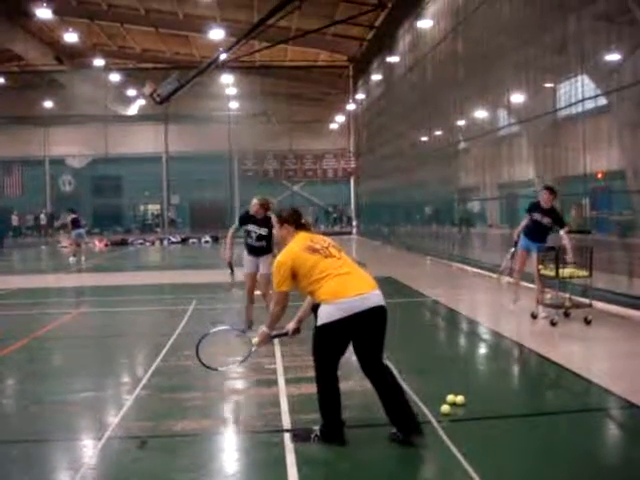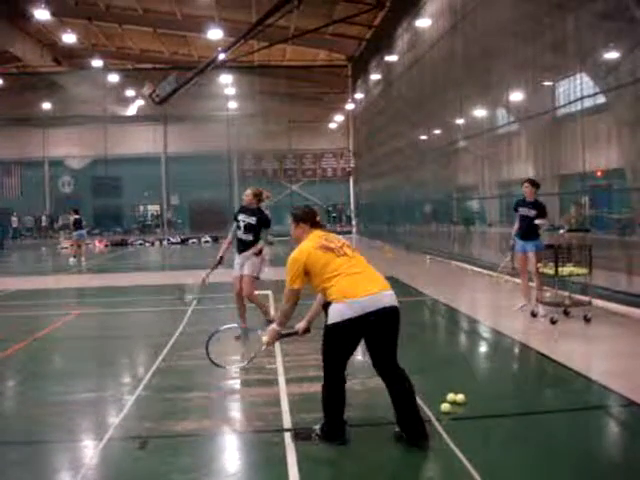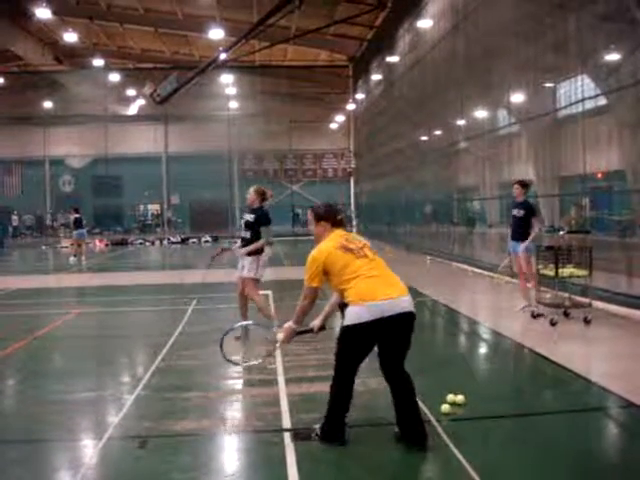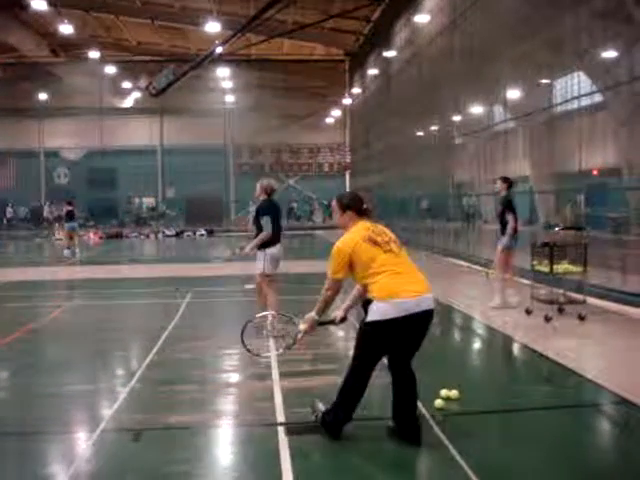
dt=0.3s
person 1, frame 1
left shoulder: (286, 257)
right shoulder: (321, 241)
left elbow: (279, 305)
left wrist: (266, 331)
right wrist: (297, 321)
left hip: (339, 310)
right hip: (373, 301)
left knee: (325, 371)
right knee: (375, 366)
left ankle: (331, 432)
right ankle: (408, 428)
person 1, frame 2
left shoulder: (300, 254)
right shoulder: (335, 240)
left elbow: (290, 301)
left wrist: (276, 328)
right wrist: (308, 320)
left hip: (350, 309)
right hip: (385, 302)
left knee: (333, 371)
right knee: (389, 368)
left ankle: (333, 430)
right ankle: (414, 431)
person 1, frame 3
left shoulder: (320, 253)
right shoulder: (356, 240)
left elbow: (308, 299)
left wrist: (292, 326)
right wrist: (323, 318)
left hip: (367, 312)
right hip: (402, 306)
left knee: (344, 373)
right knee: (395, 370)
left ankle: (332, 431)
right ankle: (414, 433)
person 1, frame 4
left shoulder: (345, 243)
right shoulder: (382, 232)
left elbow: (331, 290)
left wrist: (315, 316)
right wrist: (345, 308)
left hip: (390, 308)
right hip: (423, 303)
left knee: (360, 368)
right knee: (401, 366)
left ankle: (333, 422)
right ankle: (408, 429)
person 2, frame 1
left shoulder: (270, 224)
right shoulder: (245, 217)
right elbow: (233, 230)
left wrist: (273, 262)
right wrist: (229, 251)
left hip: (265, 257)
right hip: (249, 255)
left knee: (264, 291)
right knee: (249, 290)
right ankle: (249, 321)
person 2, frame 2
left shoulder: (263, 217)
right shoulder: (241, 211)
left elbow: (263, 241)
right elbow: (233, 233)
left wrist: (251, 252)
right wrist: (223, 251)
left hip: (253, 257)
right hip: (239, 256)
left knee: (247, 293)
right knee: (238, 293)
left ankle: (268, 316)
right ankle: (243, 326)
person 2, frame 3
left shoulder: (262, 214)
right shoulder: (249, 211)
left elbow: (265, 240)
left wrist: (247, 249)
right wrist: (236, 248)
left hip: (255, 257)
right hip: (246, 257)
left knee: (251, 294)
right knee: (241, 293)
person 2, frame 4
left shoulder: (262, 206)
right shoulder: (274, 204)
left elbow: (267, 232)
left wrist: (252, 245)
left hip: (267, 250)
right hip: (271, 248)
left knee: (267, 288)
right knee: (260, 286)
person 3, frame 1
left shoulder: (555, 215)
right shoulder: (534, 206)
left elbow: (564, 233)
left wrist: (569, 253)
right wrist: (517, 231)
left hip: (540, 244)
right hip: (525, 238)
left knee: (538, 274)
right knee: (518, 269)
left ankle: (540, 304)
right ankle: (515, 295)
person 3, frame 2
left shoulder: (539, 206)
right shoulder: (519, 203)
left elbow: (544, 224)
left wrist: (542, 223)
right wrist: (513, 236)
left hip: (533, 242)
right hip: (520, 241)
left knee: (535, 272)
right knee: (522, 271)
left ankle: (539, 303)
right ankle: (527, 300)
person 3, frame 3
left shoulder: (529, 206)
right shoulder: (514, 204)
left elbow: (536, 227)
left wrist: (528, 242)
right wrist: (509, 239)
left hip: (524, 243)
right hip: (513, 242)
left knee: (527, 273)
right knee: (519, 274)
right ankle: (527, 301)
person 3, frame 4
left shoulder: (506, 200)
right shoulder: (503, 199)
left elbow: (511, 223)
left wrist: (506, 240)
left hip: (507, 237)
right hip: (505, 237)
left knee: (498, 267)
right knee: (507, 268)
left ankle: (501, 298)
right ankle: (512, 297)
